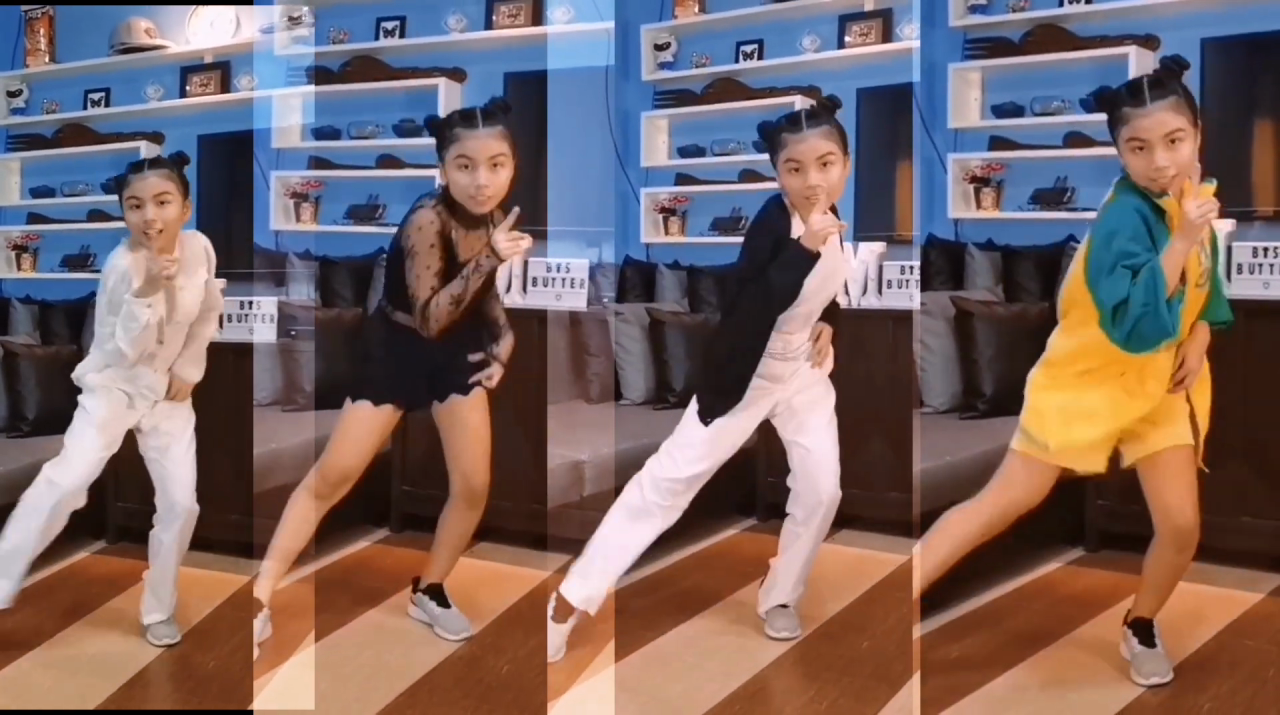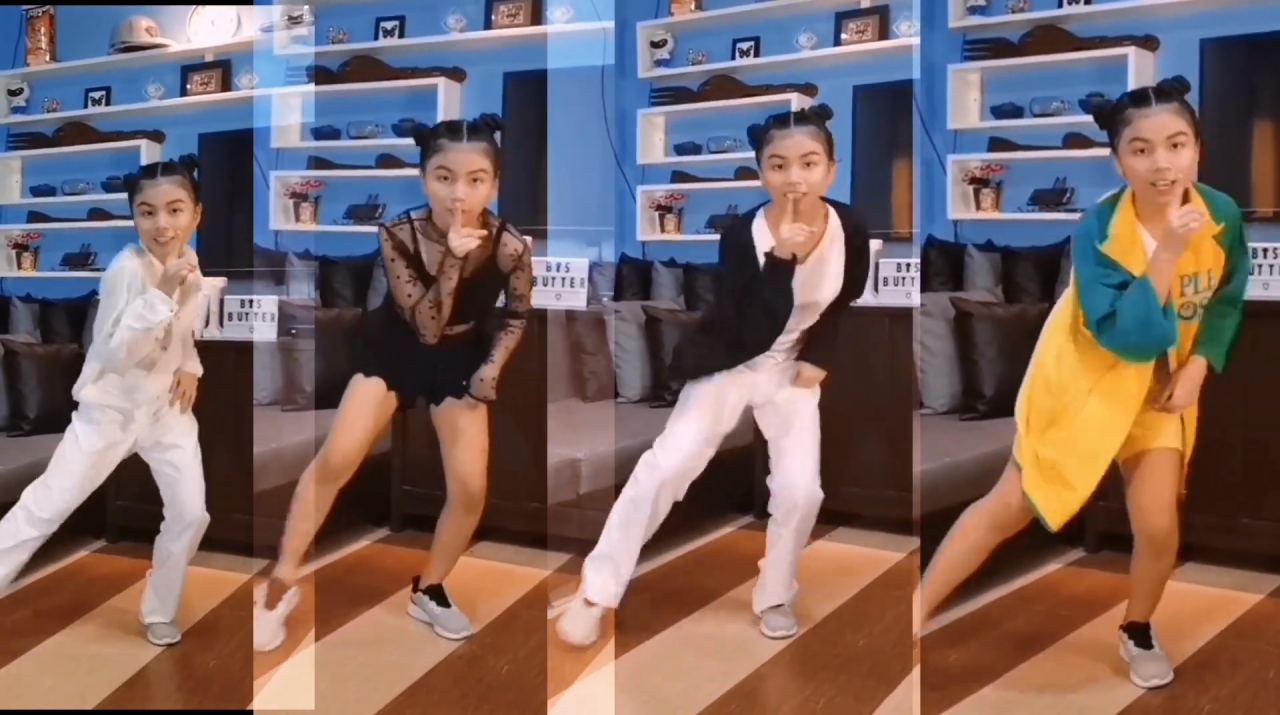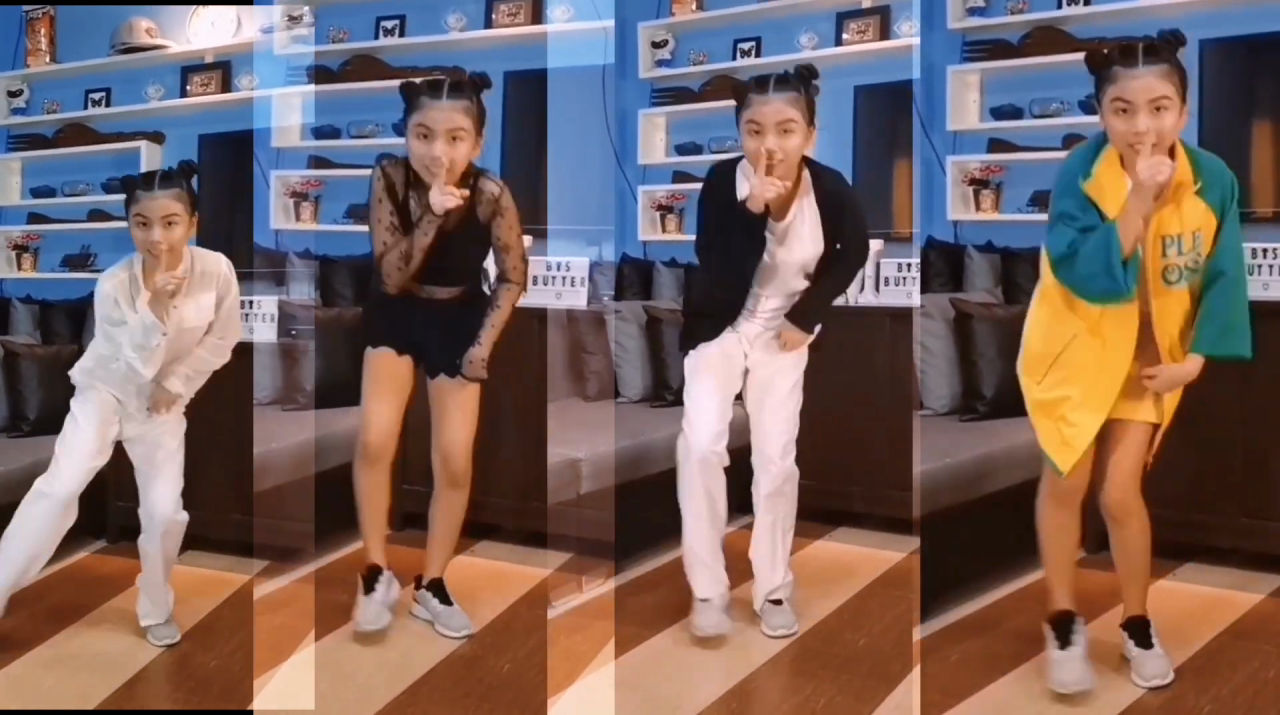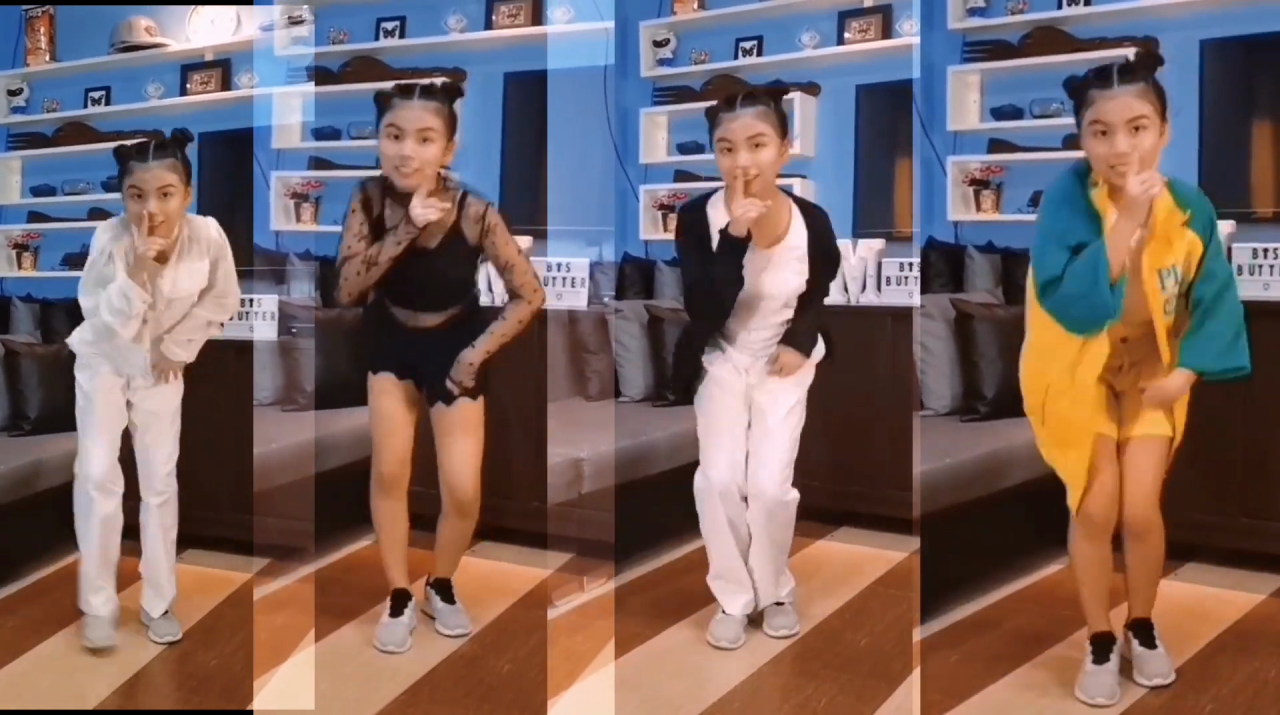
dt=0.2s
person 1, frame 1
left shoulder: (1190, 192)
right shoulder: (1127, 220)
right elbow: (1135, 328)
left wrist: (1200, 334)
right wrist: (1181, 240)
left hip: (1162, 377)
right hip: (1090, 372)
left knee: (1182, 525)
right knee: (1002, 504)
left ankle: (1141, 626)
person 1, frame 2
left shoulder: (1220, 216)
right shoulder: (1098, 231)
left elbow: (1227, 297)
right elbow: (1124, 334)
left wrist: (1198, 365)
right wrist: (1170, 256)
left hip: (1160, 384)
right hip: (1087, 380)
left knee: (1157, 526)
right knee: (1008, 509)
left ankle: (1137, 631)
right ankle: (910, 621)
person 1, frame 3
left shoulder: (1210, 179)
right shoulder: (1081, 176)
left elbow: (1224, 275)
right elbow: (1085, 278)
left wrist: (1196, 355)
right wrist: (1137, 205)
left hip: (1156, 349)
right hip: (1077, 342)
left knee: (1120, 494)
right knee: (1066, 479)
left ankle: (1137, 624)
right ankle: (1063, 621)
person 1, frame 4
left shoulder: (1190, 206)
right shoulder: (1069, 197)
left elbow: (1214, 294)
right elbow: (1071, 303)
left wrist: (1185, 372)
right wrist: (1127, 224)
left hip: (1149, 368)
right hip: (1077, 368)
left knee: (1141, 511)
right knee: (1097, 507)
left ankle: (1142, 627)
right ankle: (1100, 642)
person 2, frame 1
left shoulder: (831, 219)
right shoulder: (773, 222)
right elbow: (752, 307)
left wrist: (825, 320)
right wrist: (805, 246)
left hip: (804, 369)
right hip: (747, 372)
left knee: (822, 489)
right knee: (673, 475)
left ankle: (780, 597)
right ankle: (573, 598)
person 2, frame 2
left shoulder: (849, 226)
right shoulder: (743, 233)
right elbow: (743, 329)
left wrist: (819, 354)
right wrist: (780, 258)
left hip: (792, 368)
right hip: (729, 364)
left knee: (801, 492)
right knee: (665, 469)
left ankle: (774, 596)
right ankle: (597, 591)
person 2, frame 3
left shoulder: (828, 188)
right shoulder: (723, 184)
left elbow: (852, 254)
right elbow: (718, 272)
left wrist: (807, 316)
right wrist: (752, 211)
left hip: (782, 333)
right hip: (719, 328)
left knee: (775, 463)
right knee: (700, 446)
left ankle: (773, 587)
right ankle: (708, 588)
person 2, frame 4
left shoulder: (809, 219)
right shoulder: (698, 217)
left elbow: (825, 278)
right elbow: (704, 307)
left wrist: (800, 339)
right wrist: (736, 236)
left hip: (781, 360)
right hip: (721, 359)
left knee: (771, 487)
right knee: (719, 480)
left ankle: (775, 593)
right ankle: (733, 601)
person 3, frame 1
left shoulder: (492, 218)
right shoulder: (426, 221)
right elbow: (430, 317)
left wrist: (504, 333)
right wrist: (489, 263)
left hip: (458, 350)
right hip: (395, 348)
left knee: (474, 484)
right knee: (330, 479)
left ankle: (429, 590)
right ankle: (258, 601)
person 3, frame 2
left shoulder: (509, 245)
right shoulder: (400, 234)
left elbow: (519, 312)
right elbow: (427, 327)
left wrist: (495, 363)
right wrist: (453, 257)
left hip: (461, 355)
right hip: (397, 345)
left knee: (471, 489)
right knee: (334, 461)
left ankle: (428, 590)
right ankle: (279, 585)
person 3, frame 3
left shoulder: (490, 194)
right shoulder: (389, 178)
left elbow: (512, 278)
right elbow: (390, 277)
left wrist: (483, 343)
right wrist: (430, 215)
left hip: (460, 322)
right hip: (396, 315)
left knee: (454, 465)
right knee: (374, 444)
left ankle: (430, 585)
right ankle: (375, 574)
person 3, frame 4
left shoulder: (475, 214)
right shoulder: (369, 199)
left elbow: (530, 296)
right elbow: (348, 289)
left wrist: (477, 354)
right wrist: (407, 227)
left hip: (454, 345)
right hip: (391, 340)
left knee: (463, 490)
right knee: (390, 472)
left ankle: (441, 585)
right ankle: (399, 596)
person 4, frame 1
left shoulder: (197, 248)
right shoulder: (123, 264)
right elbow: (121, 351)
left wrist: (189, 368)
right wrist: (146, 290)
left hip: (167, 393)
right hip: (111, 388)
left knee: (180, 504)
right knee: (64, 483)
left ankle: (159, 609)
person 4, frame 2
left shoulder: (184, 262)
right shoulder: (128, 269)
right elbow: (115, 352)
left wrist: (189, 368)
right wrist: (163, 291)
left hip: (167, 407)
right hip: (110, 405)
left knee: (191, 514)
right knee: (48, 504)
left ankle: (159, 611)
person 4, frame 3
left shoulder: (217, 269)
right shoulder: (115, 283)
left elbow: (222, 337)
right elbow: (130, 366)
left wrist: (178, 384)
right wrist: (155, 304)
left hip: (161, 405)
right hip: (104, 392)
left knee: (165, 514)
right knee: (58, 490)
left ankle: (155, 610)
person 4, frame 4
left shoulder: (207, 235)
right shoulder: (110, 238)
left elbow: (222, 300)
right elbow: (109, 325)
left wrist: (175, 348)
right wrist: (134, 272)
left hip: (160, 371)
right hip: (102, 363)
left knee: (159, 485)
right knee: (97, 476)
left ankle: (159, 602)
right ankle: (98, 605)
